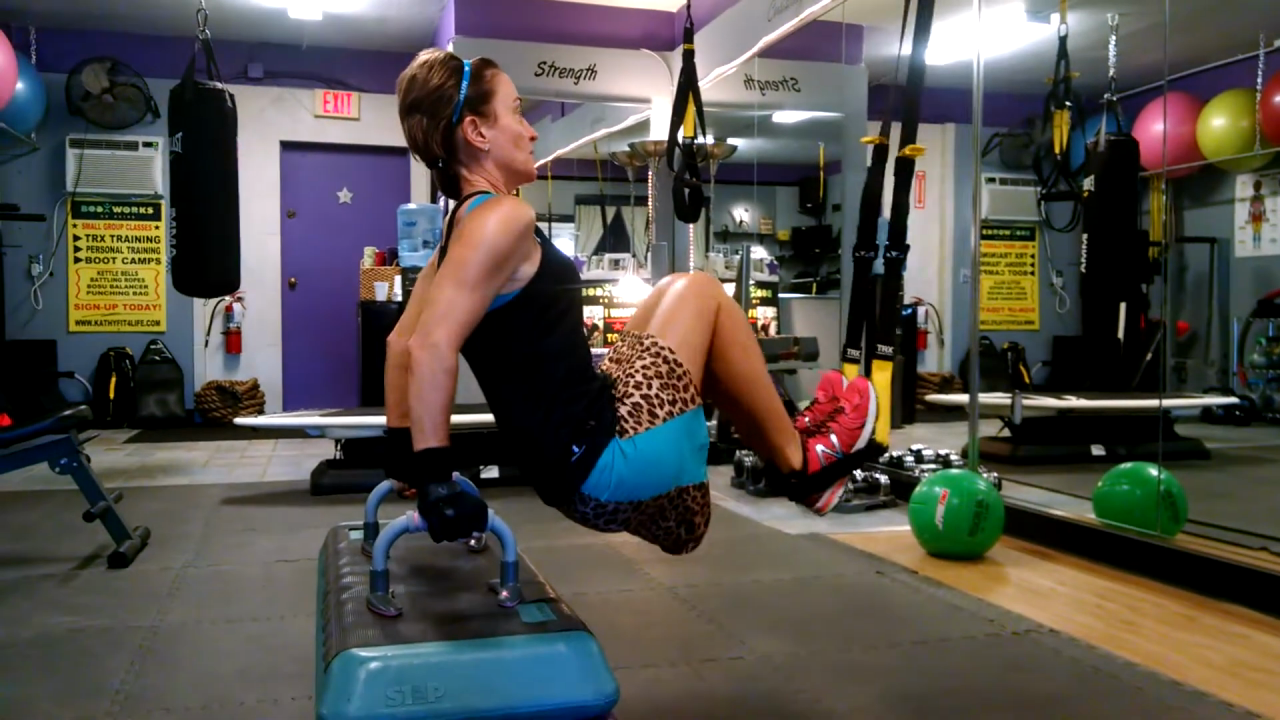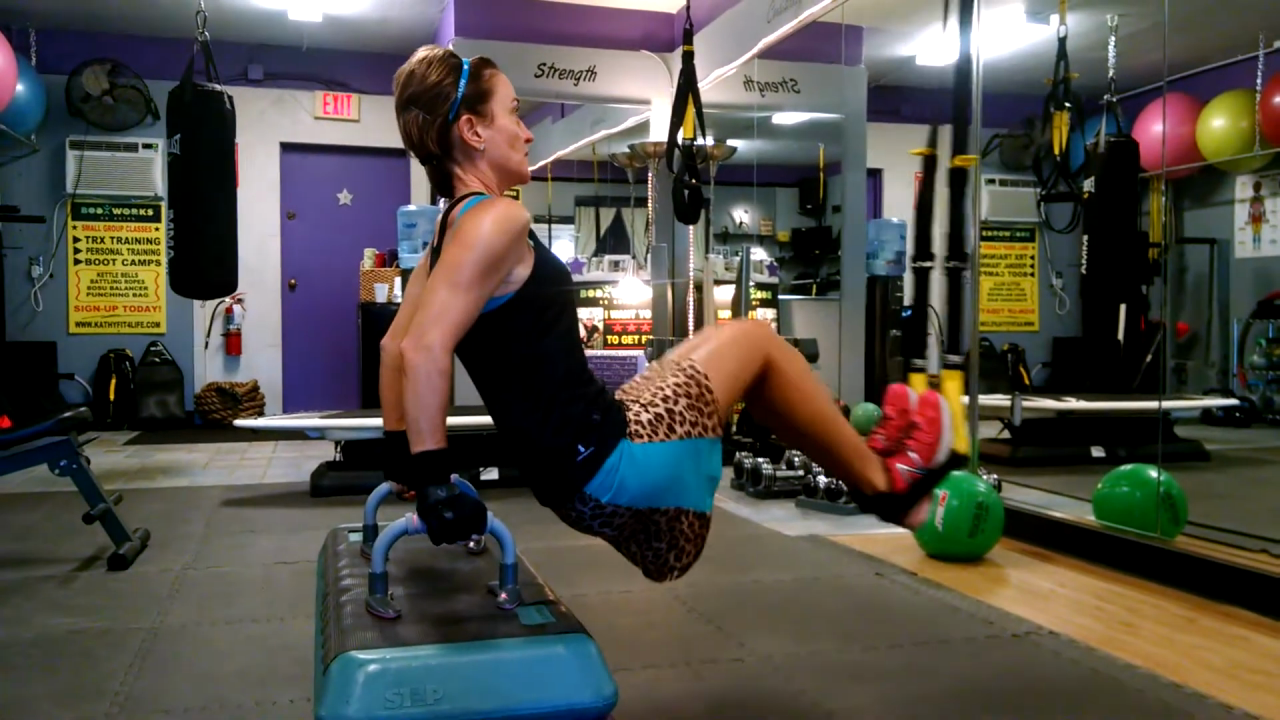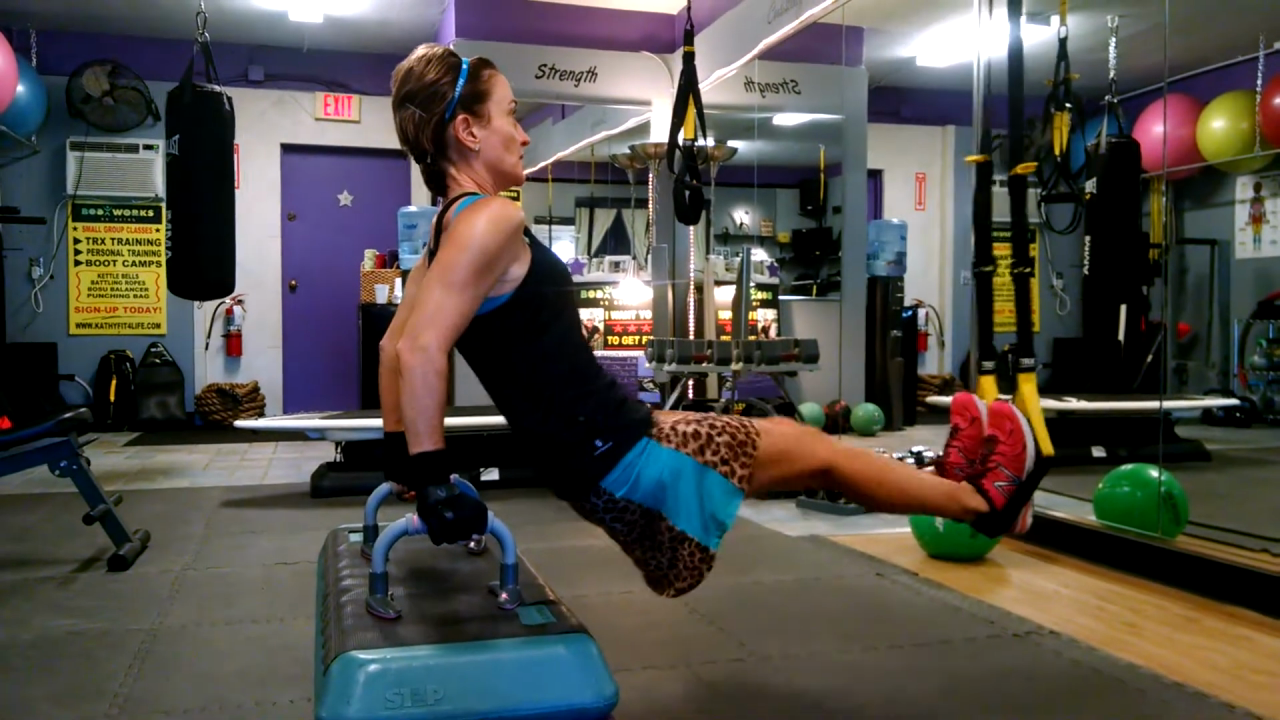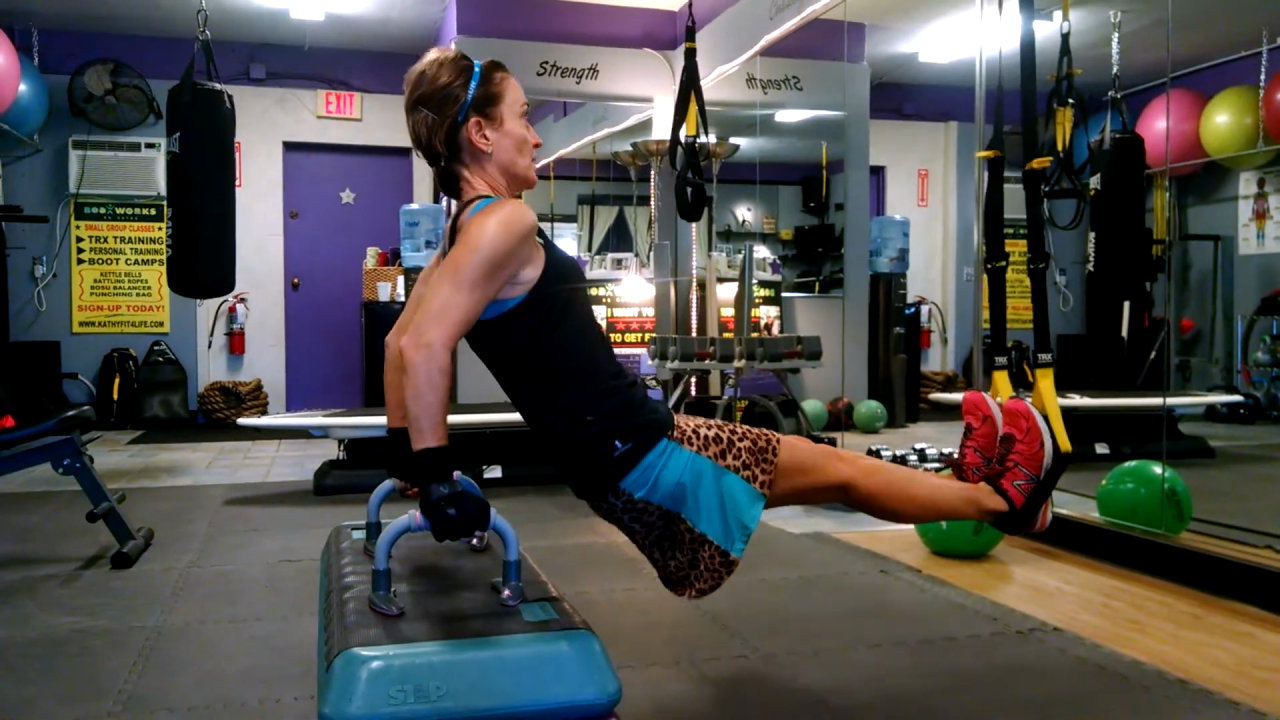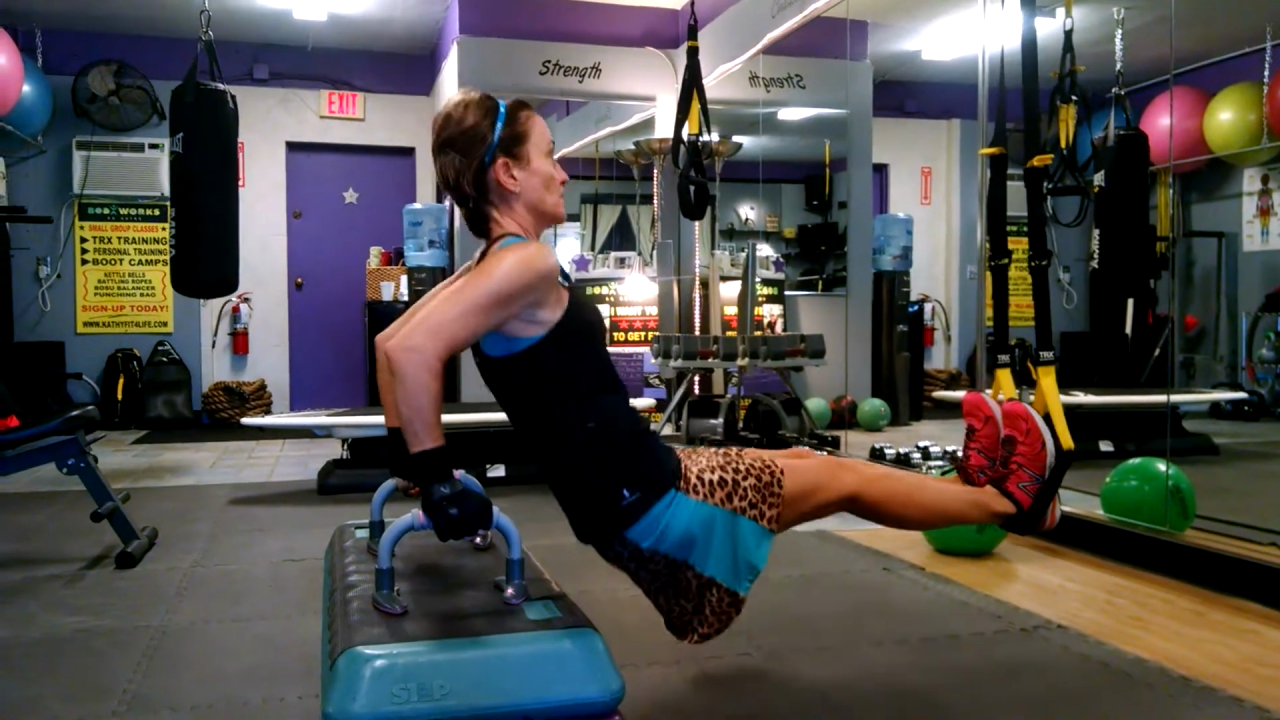
dt=0.3s
person 1, frame 1
left shoulder: (464, 227)
right shoulder: (502, 219)
left elbow: (402, 344)
right elbow: (430, 349)
left wrist: (405, 460)
right wrist: (436, 481)
left hip: (573, 465)
right hip: (606, 467)
left knee: (680, 295)
right knee: (699, 292)
left ankle: (790, 442)
right ankle: (798, 460)
person 1, frame 2
left shoulder: (456, 228)
right shoulder: (496, 220)
left elbow: (397, 348)
right elbow: (425, 353)
left wrist: (410, 465)
right wrist: (435, 484)
left hip: (576, 470)
right hip: (607, 473)
left knee: (731, 343)
right knee: (754, 339)
left ankle: (863, 461)
right ankle: (880, 479)
person 1, frame 3
left shoulder: (452, 232)
right shoulder: (491, 221)
left elbow: (394, 349)
right elbow: (421, 353)
left wrist: (405, 465)
right wrist: (436, 484)
left hip: (596, 458)
right hip: (620, 460)
left knee: (793, 440)
right knee: (813, 449)
left ankle: (954, 487)
right ankle: (984, 501)
person 1, frame 4
left shoulder: (467, 231)
right shoulder: (503, 221)
left elbow: (398, 345)
right elbow: (423, 349)
left wrist: (408, 463)
right wrist: (439, 481)
left hip: (615, 457)
right hip: (638, 458)
left knee: (809, 455)
right knee: (835, 468)
left ankle: (971, 489)
right ankle: (1002, 501)
person 1, frame 5
left shoulder: (491, 269)
right shoulder: (526, 265)
left elbow: (396, 347)
right elbow: (406, 348)
left wrist: (413, 462)
right wrist: (438, 480)
left hip: (632, 489)
right hip: (647, 505)
left knee: (806, 463)
right knee: (839, 477)
left ankle: (976, 483)
right ankle: (1010, 502)
